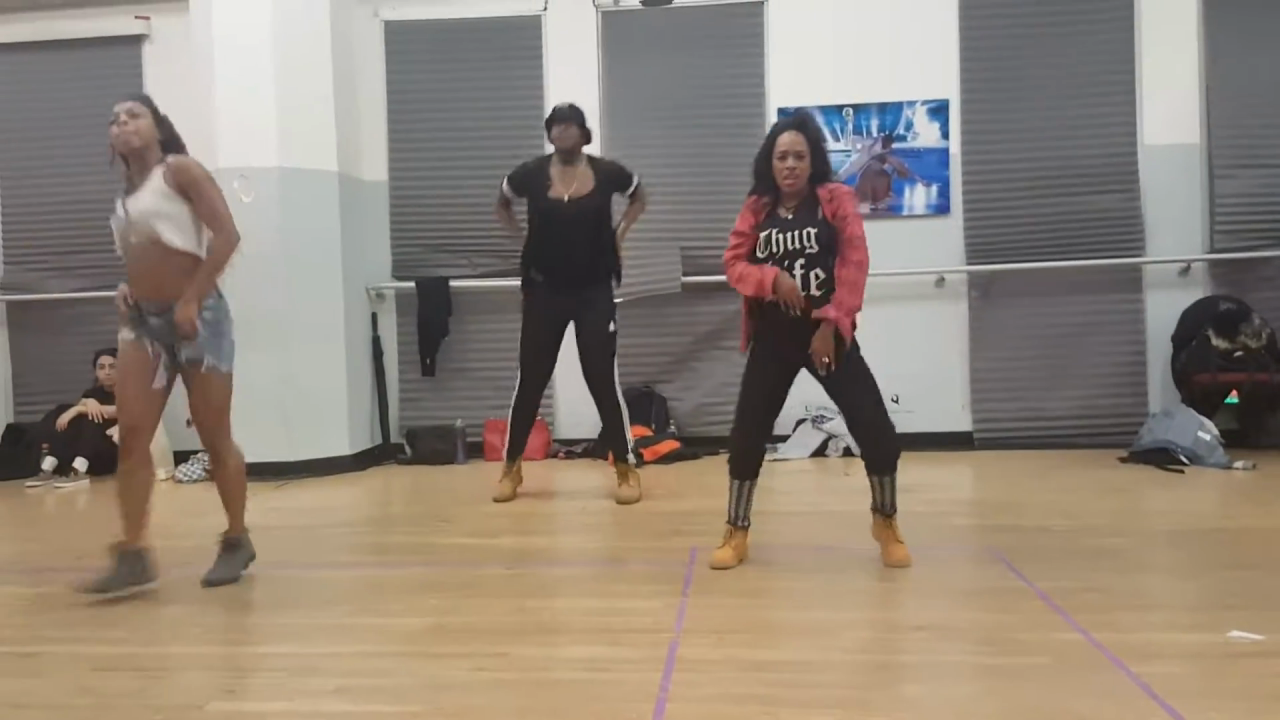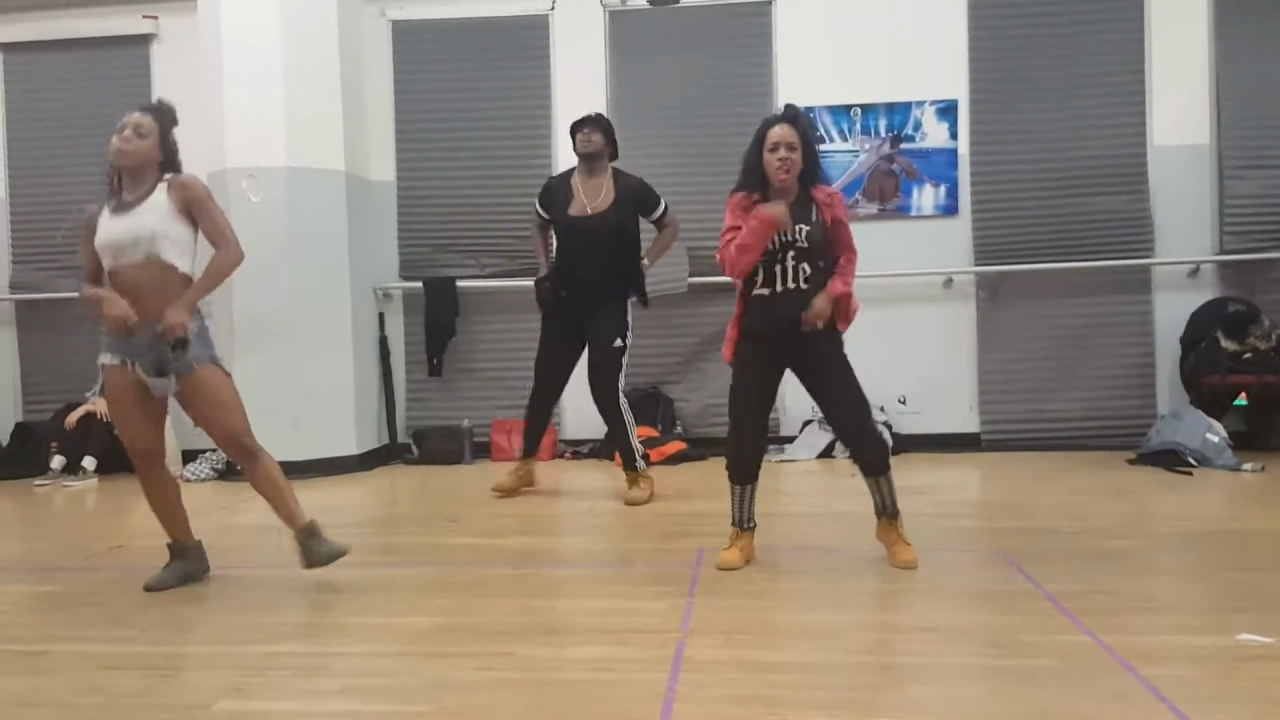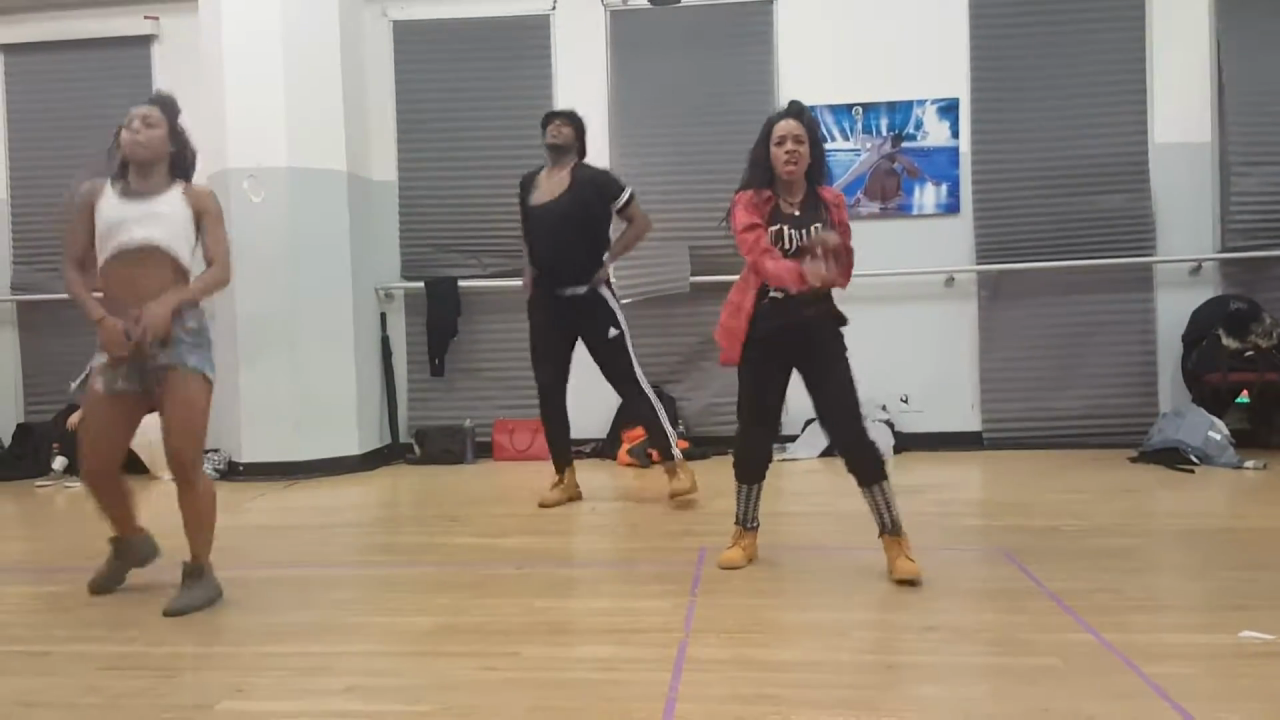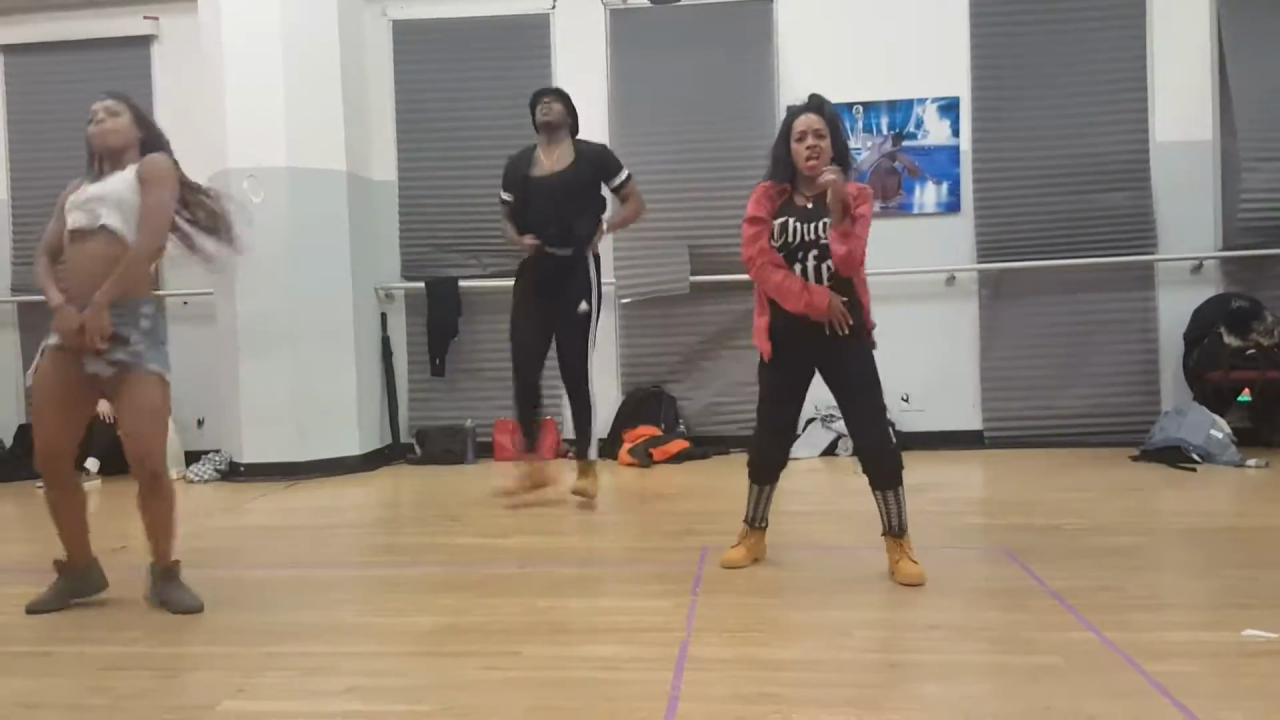
dt=0.3s
person 1, frame 1
left shoulder: (179, 167)
right shoulder: (123, 193)
left elbow: (227, 234)
left wrist: (190, 296)
right wrist: (128, 289)
left hip: (195, 315)
right hip: (143, 321)
left knee: (215, 439)
right knee: (132, 439)
left ankle: (235, 541)
right ankle: (130, 556)
person 1, frame 2
left shoulder: (182, 188)
right shoulder: (97, 216)
left elbow: (231, 250)
right elbow: (89, 282)
left wrist: (184, 304)
right wrist: (105, 299)
left hip: (181, 335)
right hip: (123, 345)
left knee: (240, 442)
right knee: (145, 459)
left ankle: (307, 535)
right ankle: (186, 553)
person 1, frame 3
left shoulder: (196, 199)
right shoulder: (94, 195)
left elbow: (220, 271)
right elbow: (74, 268)
left wrist: (167, 306)
right wrist: (102, 319)
left hip: (179, 335)
right hip: (118, 340)
left knee: (185, 462)
right knee: (96, 468)
left ankle: (199, 573)
right ankle: (130, 540)
person 1, frame 4
left shoulder: (155, 167)
right shoulder: (75, 191)
left elbow: (153, 240)
right elbow: (45, 258)
left wrist: (101, 303)
right wrist: (60, 307)
left hip: (131, 322)
right hip: (72, 327)
left knee: (147, 464)
right knee: (51, 458)
left ankle: (165, 573)
right ankle: (79, 572)
person 2, frame 1
left shoulder: (835, 199)
right shoulder: (755, 209)
left elbow: (854, 263)
right elbow: (733, 266)
left wrist: (833, 323)
right wrist: (771, 279)
left hip: (826, 334)
right hip: (770, 337)
left knee: (875, 429)
right knee: (747, 433)
left ankle: (886, 524)
right ankle: (736, 534)
person 2, frame 2
left shoulder: (826, 201)
right shoulder: (743, 205)
left elbow: (847, 256)
right elbow: (731, 264)
left wrist: (832, 295)
right wrist: (762, 222)
left hip: (813, 330)
right hip: (758, 335)
left knee: (857, 426)
right knee: (744, 436)
left ankle: (890, 524)
right ankle: (742, 535)
person 2, frame 3
left shoulder: (831, 202)
right shoulder: (749, 204)
left elbow: (841, 274)
right elbow: (763, 263)
left wrist: (836, 247)
right wrist: (801, 272)
left hip: (819, 331)
right hip: (765, 334)
left knee: (851, 436)
right knee: (753, 438)
left ankle: (895, 543)
right ankle: (745, 535)
person 2, frame 4
left shoulder: (855, 196)
right shoulder: (767, 197)
left elbow: (851, 261)
right elbow: (759, 262)
left wrist: (839, 209)
right wrist: (814, 300)
left hip: (845, 332)
right hip: (786, 333)
left knee: (875, 437)
right knee: (770, 439)
left ankle: (897, 545)
right ankle: (753, 534)
person 3, frame 1
left shoulder: (606, 172)
right shoulder: (531, 173)
left elbow: (639, 196)
right elbow: (502, 204)
left wrist: (620, 231)
right wrist: (522, 238)
left hip: (593, 290)
right hip: (544, 290)
left knee: (602, 380)
right knee: (531, 379)
left ankle: (627, 470)
right ankle: (512, 470)
person 3, frame 2
left shoulder: (631, 188)
right shoulder: (556, 188)
left elbow: (670, 226)
right elbow: (540, 228)
left wrist: (645, 263)
right wrist: (545, 266)
left hip: (610, 304)
right hip: (563, 303)
left knee: (606, 391)
right knee: (544, 386)
left ankle: (638, 474)
right ankle: (524, 466)
person 3, frame 3
left shoulder: (594, 180)
right shoulder: (528, 183)
left elbow: (640, 222)
left wrist: (606, 259)
right wrist: (529, 271)
left hip: (590, 297)
right hip: (547, 301)
left knee: (629, 381)
right knee: (549, 391)
left ankle: (676, 464)
right ankle: (566, 478)
person 3, frame 4
left shoulder: (594, 155)
right shoulder: (518, 163)
left elbow: (635, 203)
right elbow: (507, 219)
left wrist: (602, 229)
right wrist: (520, 239)
left hip: (577, 269)
right hip: (534, 271)
left knee: (574, 369)
right knee: (524, 368)
left ankle: (586, 466)
right ankle: (533, 464)
